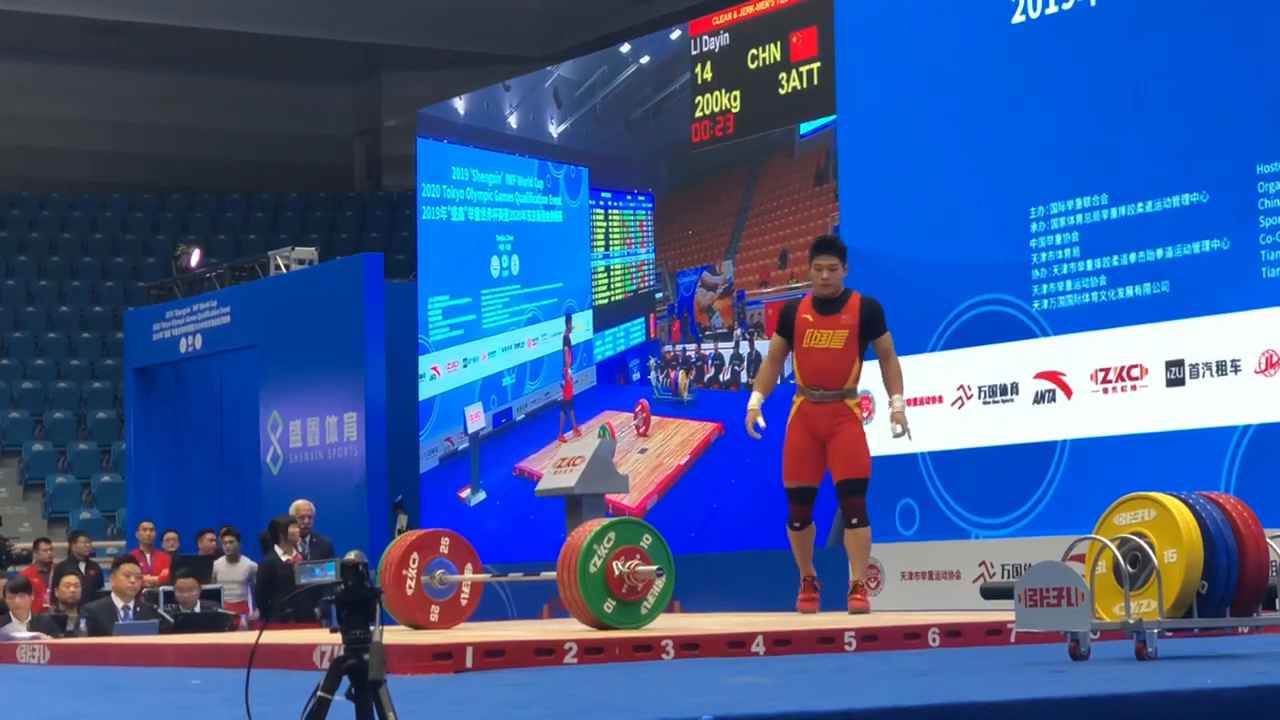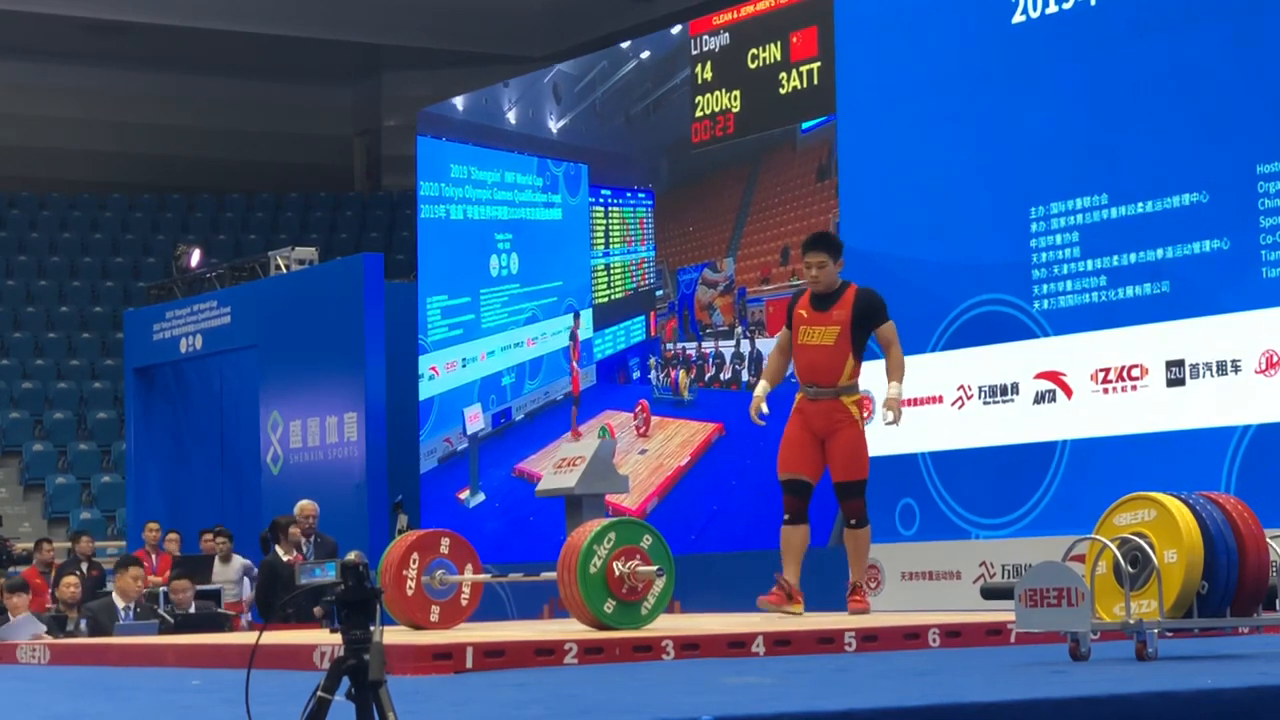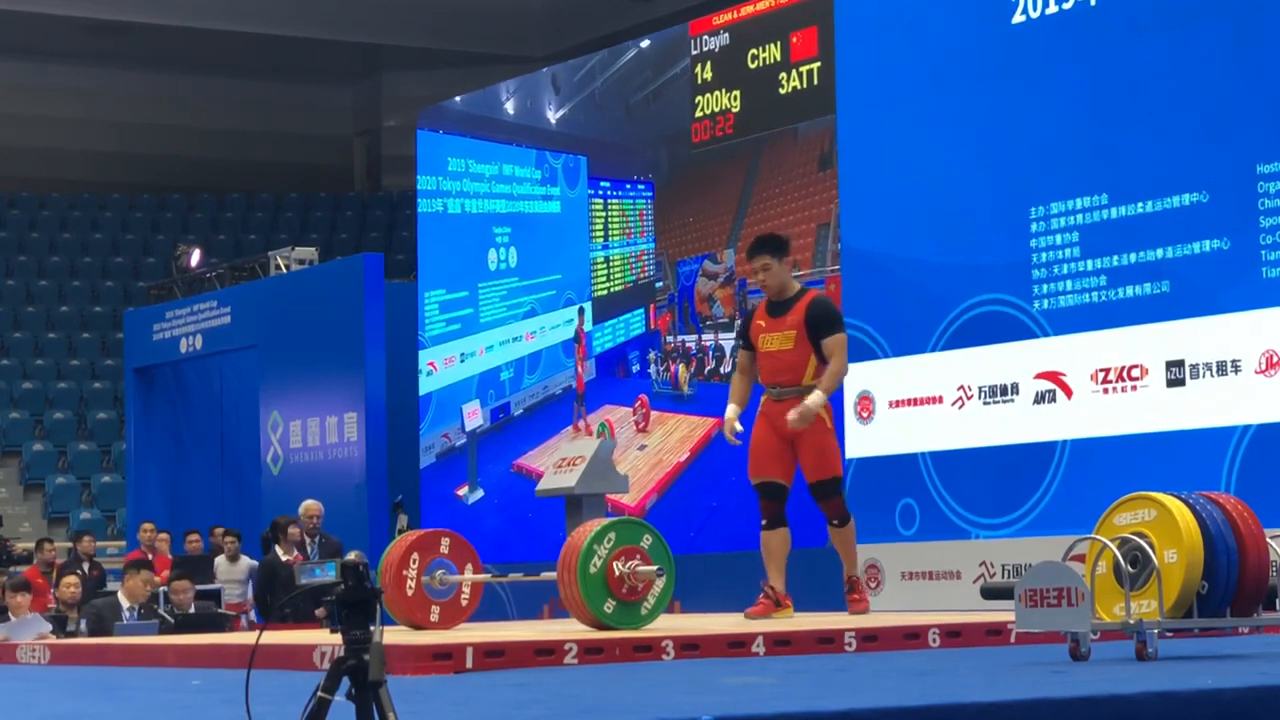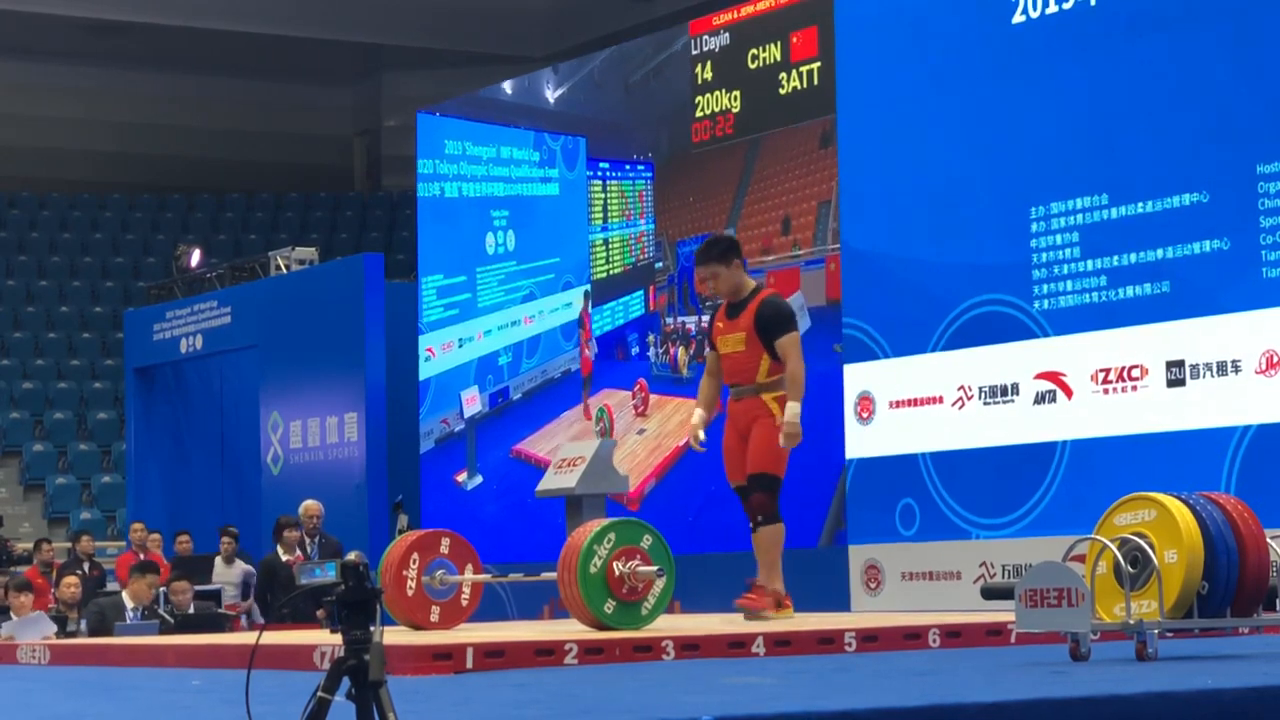
dt=0.4s
person 1, frame 1
left shoulder: (866, 309)
right shoulder: (793, 311)
left elbow: (887, 357)
right elbow: (773, 359)
left wrist: (897, 403)
right wrist: (755, 401)
left hip: (845, 414)
right hip: (804, 413)
left knee: (853, 501)
right knee: (798, 505)
left ankle: (857, 587)
right ankle: (808, 580)
person 1, frame 2
left shoulder: (863, 300)
right shoulder: (798, 302)
left elbow: (891, 345)
right elbow: (782, 349)
left wrist: (894, 390)
right wrist: (762, 388)
left hip: (844, 410)
right hip: (804, 409)
left knee: (851, 501)
right knee: (793, 498)
left ankle: (856, 588)
right ankle: (788, 588)
person 1, frame 3
left shoulder: (818, 307)
right shoulder: (753, 318)
left elbow: (838, 361)
right elbow: (744, 370)
left wrist: (815, 400)
right wrist: (732, 411)
left hip: (809, 410)
right hip: (769, 412)
left knee: (830, 500)
right knee: (769, 504)
left ankle: (853, 581)
right ankle: (776, 594)
person 1, frame 4
left shoulder: (772, 307)
right shoulder: (718, 317)
left elbow: (794, 362)
right elbow: (712, 372)
left wrist: (792, 413)
right wrist: (699, 415)
left hip: (768, 409)
right hip: (736, 412)
left knee: (763, 497)
right knee: (751, 504)
left ankle: (764, 587)
right ankle: (776, 595)
